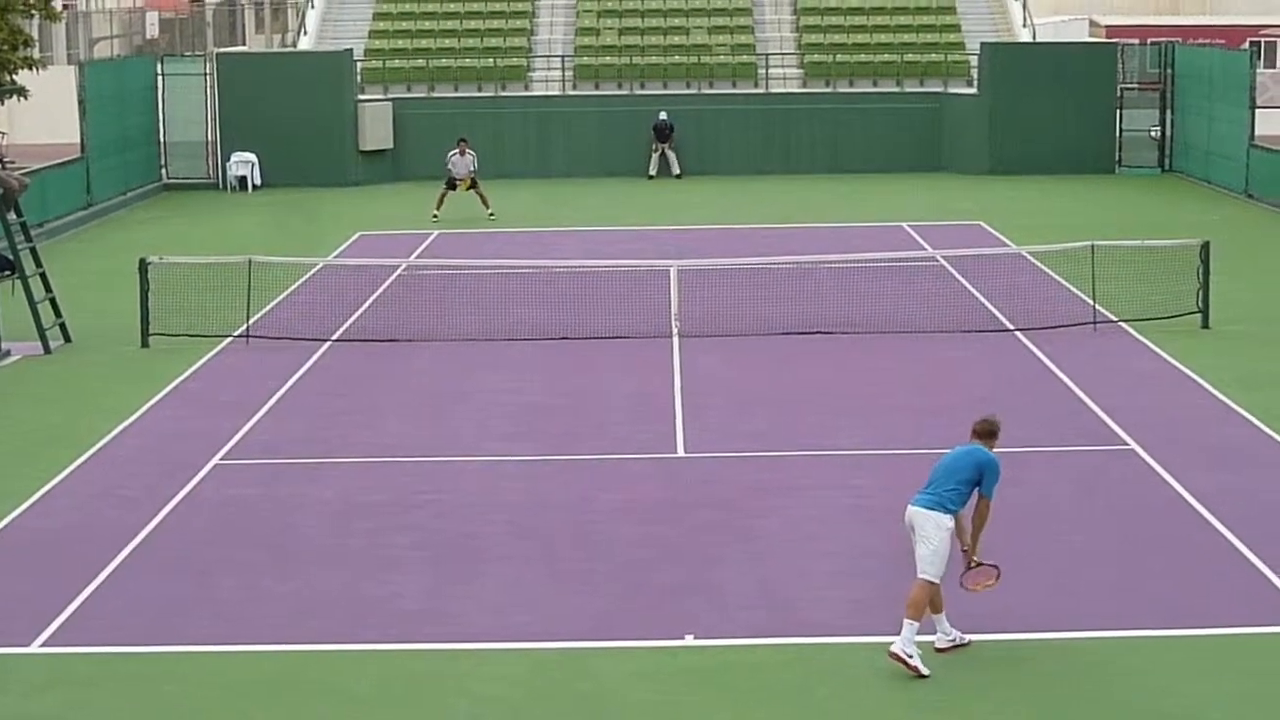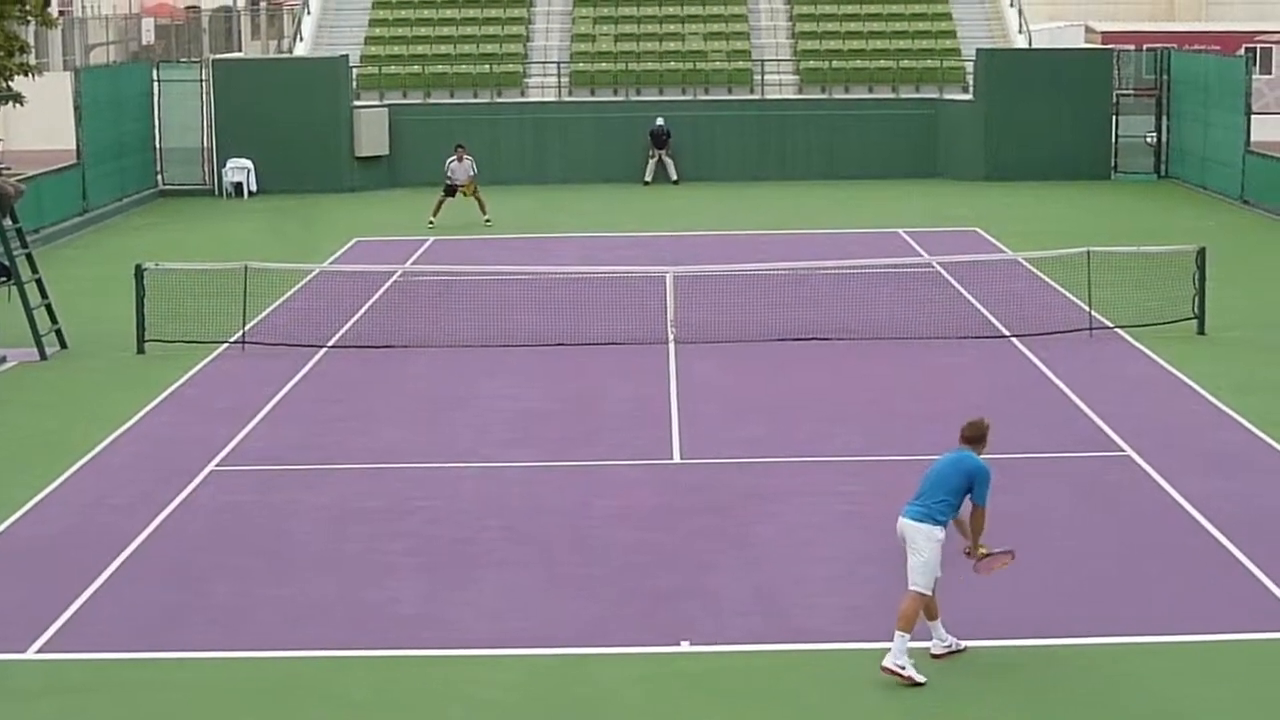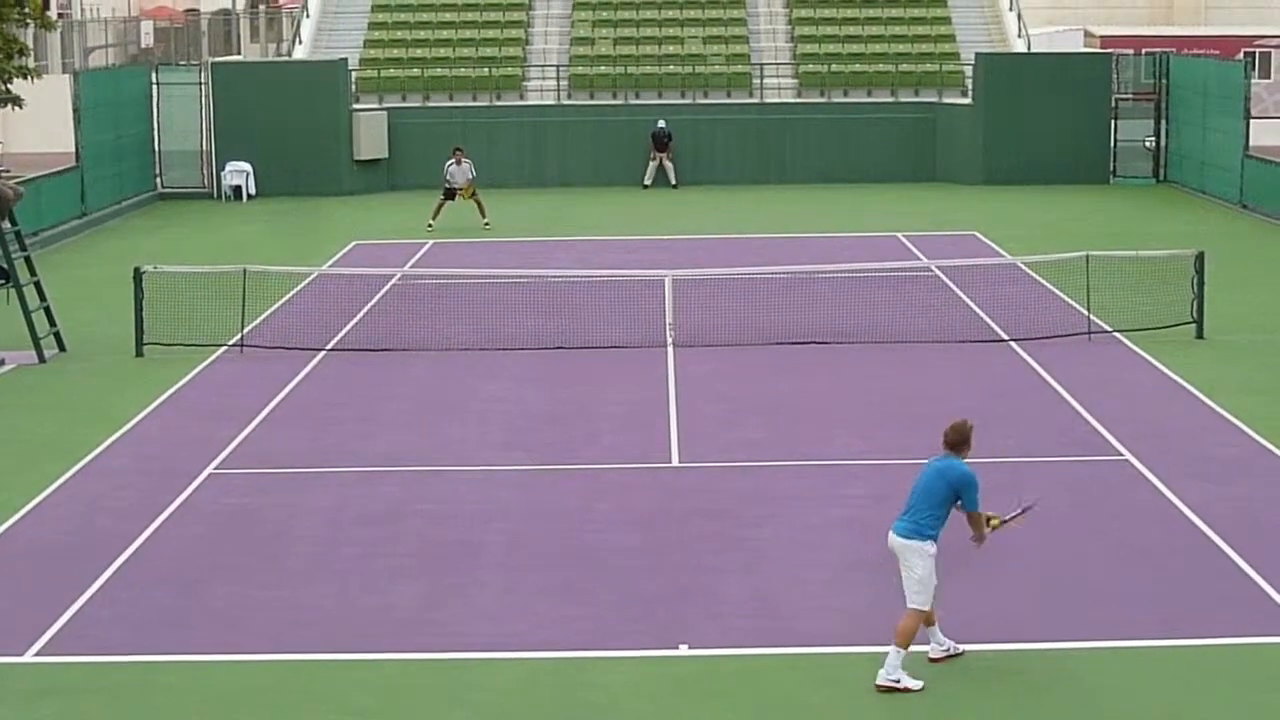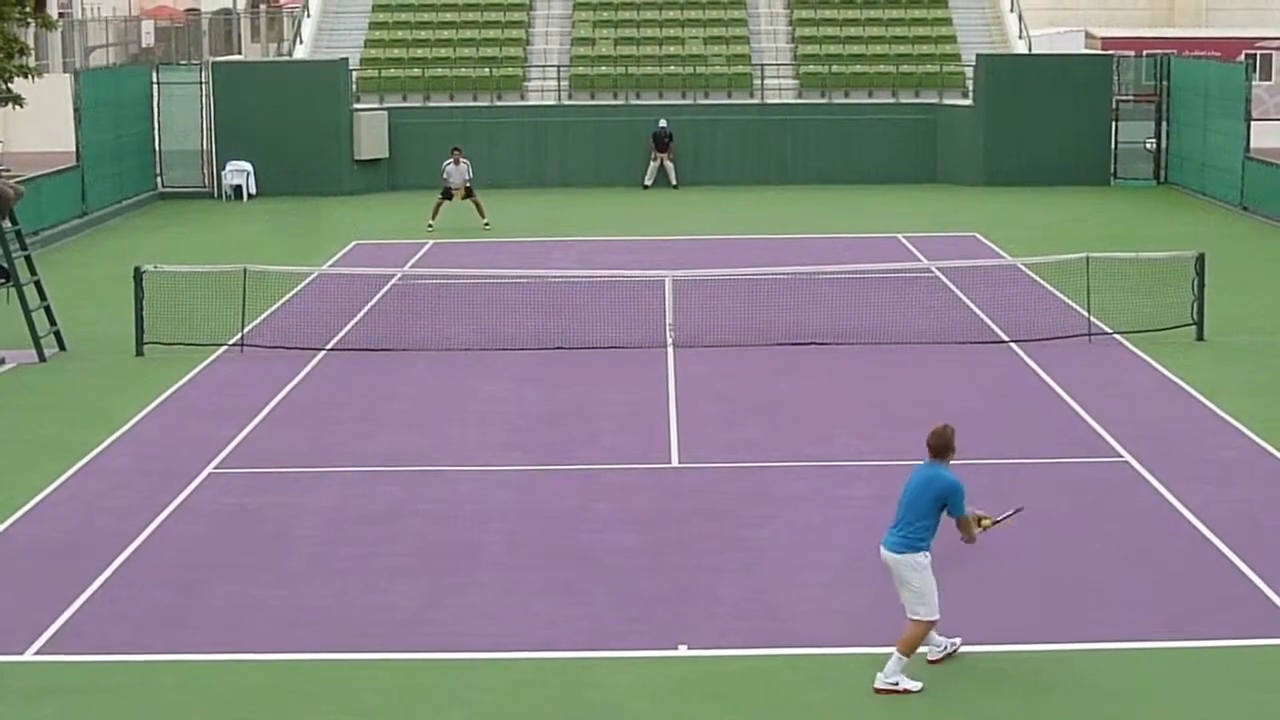
dt=0.2s
person 1, frame 1
left shoulder: (956, 453)
right shoulder: (989, 461)
right elbow: (982, 507)
left wrist: (964, 543)
right wrist: (973, 545)
left hip: (916, 509)
right hip: (934, 517)
left knee: (933, 577)
right knee: (926, 580)
left ankle: (945, 635)
right ankle: (905, 645)
person 1, frame 2
left shoulder: (947, 459)
right shoulder: (979, 468)
right elbow: (978, 513)
left wrist: (967, 536)
right wrist: (975, 544)
left hip: (908, 519)
right hip: (926, 528)
left knee: (927, 585)
right knee: (918, 592)
left ankle: (941, 641)
right ankle: (896, 658)
person 1, frame 3
left shoulder: (934, 464)
right shoulder: (966, 475)
right elbow: (973, 518)
left wrist: (978, 514)
right wrist: (980, 534)
left hip: (899, 534)
right hip: (917, 542)
left knee: (924, 597)
right knee: (918, 608)
left ankle: (939, 644)
right ankle: (890, 673)
person 1, frame 4
left shoulder: (920, 471)
right shoulder: (951, 482)
right elbow: (961, 522)
left wrist: (970, 514)
right wrist: (970, 535)
left hip: (891, 546)
right hip: (910, 554)
left knee: (923, 609)
right knee: (924, 619)
left ankle: (937, 646)
right ankle: (890, 677)
